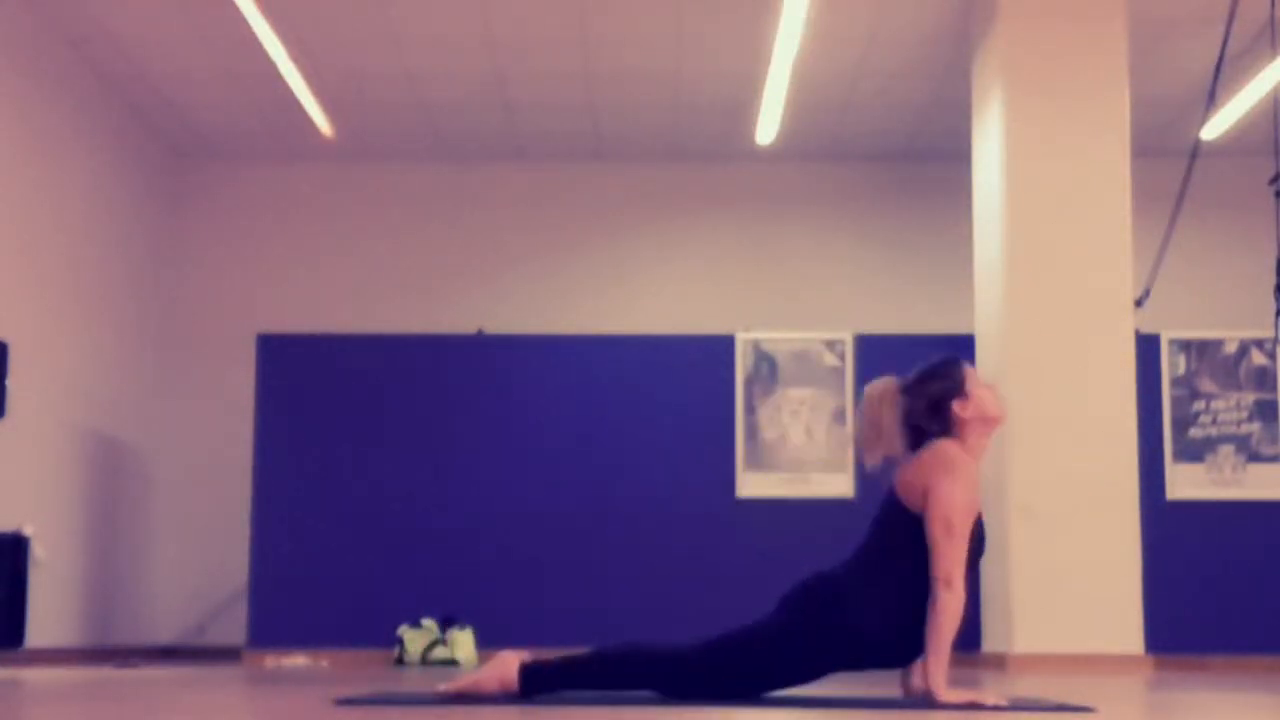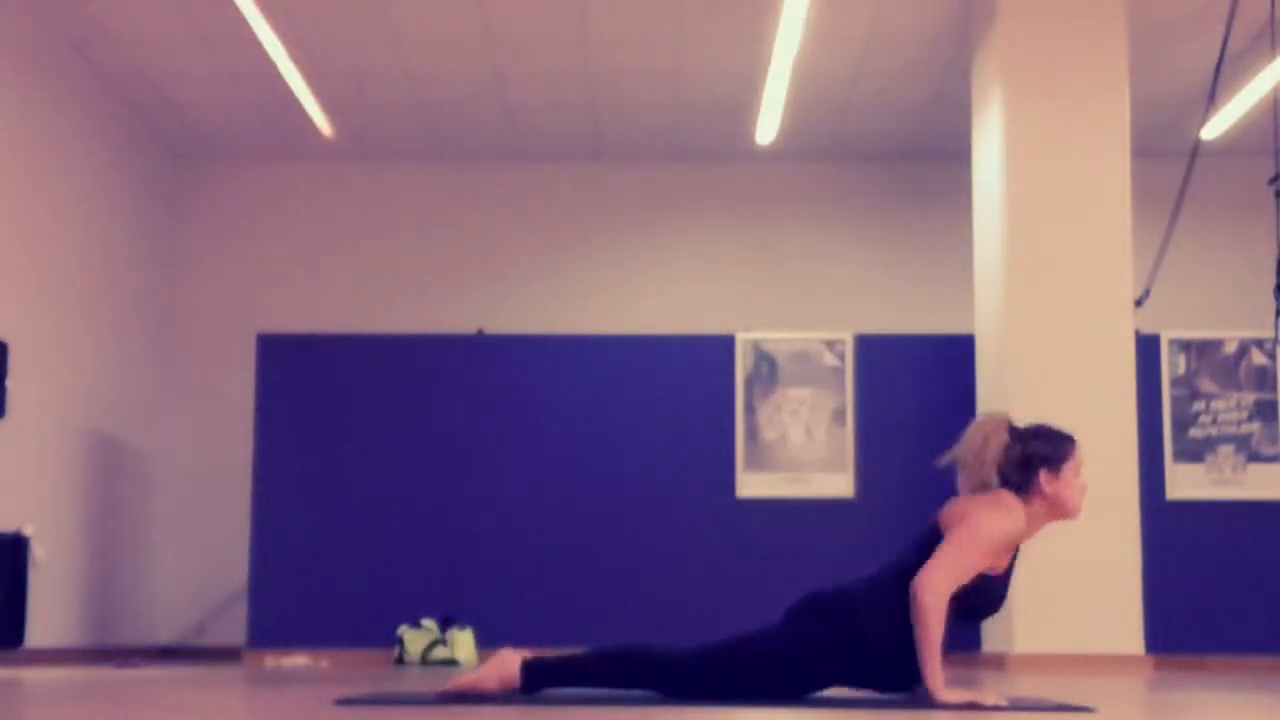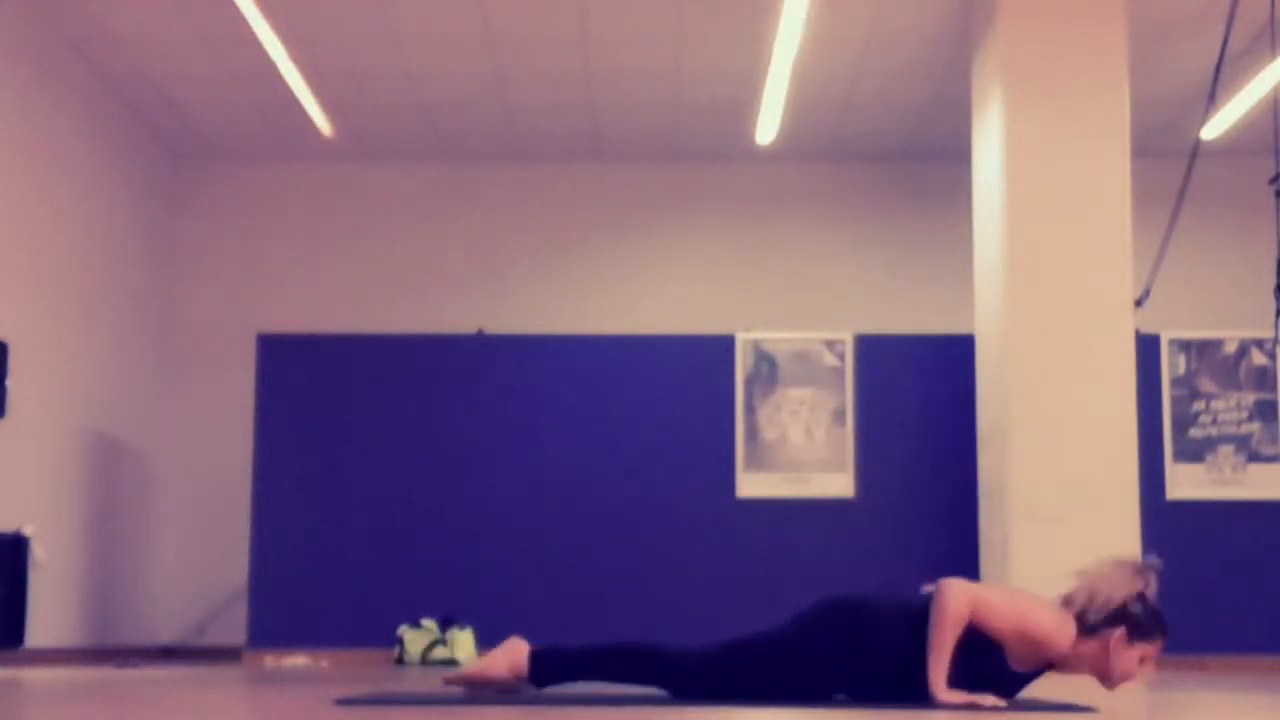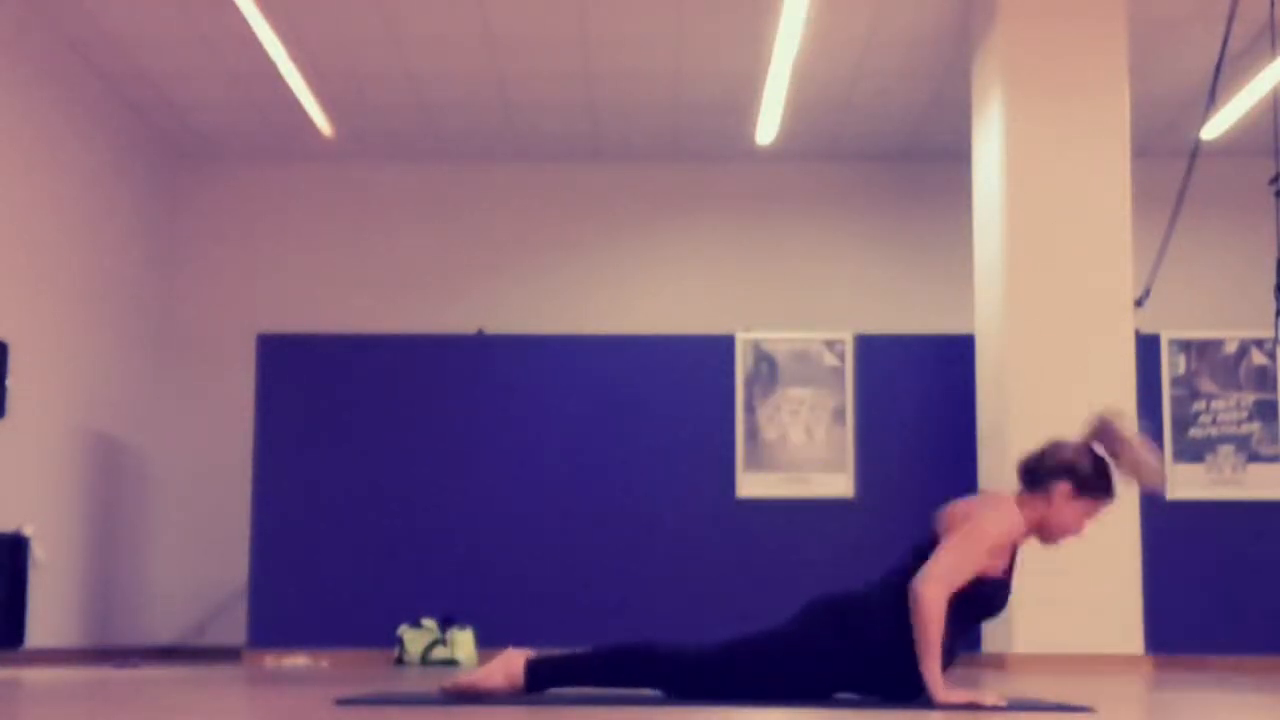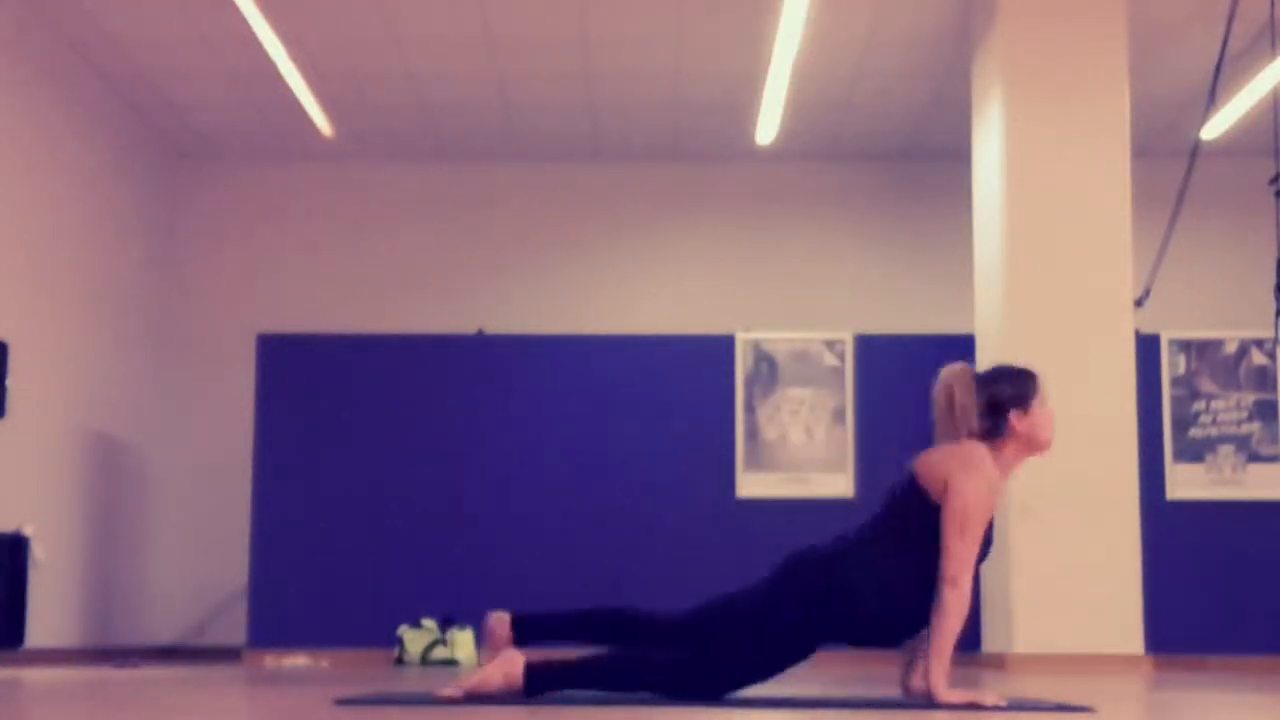
dt=0.2s
person 1, frame 1
left shoulder: (940, 464)
right shoulder: (955, 469)
left elbow: (923, 580)
right elbow: (948, 582)
left wrist: (920, 669)
right wrist: (938, 681)
left hip: (836, 621)
right hip: (832, 626)
left knee: (676, 667)
right knee: (674, 674)
left ankle: (521, 667)
right ankle: (516, 674)
person 1, frame 2
left shoulder: (993, 512)
right shoulder: (1001, 518)
right elbow: (930, 588)
left wrist: (936, 675)
right wrist: (935, 682)
left hip: (840, 641)
right hip: (830, 641)
left knee: (681, 672)
right knee: (678, 676)
left ankle: (529, 667)
right ankle: (523, 672)
person 1, frame 3
left shoulder: (1044, 630)
right shoulder: (1042, 630)
left elbow: (950, 596)
right elbow: (950, 595)
left wrist: (940, 681)
right wrist: (936, 685)
left hip: (845, 653)
right hip: (838, 650)
left knee: (682, 670)
right knee: (685, 674)
left ankle: (530, 660)
right ankle: (526, 662)
person 1, frame 4
left shoulder: (987, 513)
right shoulder: (996, 525)
right elbow: (926, 590)
left wrist: (933, 675)
right wrist: (933, 682)
left hip: (847, 638)
right hip: (839, 641)
left knee: (687, 670)
right knee: (688, 675)
left ankle: (534, 668)
right ankle: (528, 672)
person 1, frame 5
left shoulder: (956, 461)
right shoulder: (974, 466)
left elbow: (926, 584)
right elbow: (955, 585)
left wrist: (917, 669)
right wrist: (938, 683)
left hip: (823, 591)
right hip: (825, 594)
left knee: (669, 636)
right knee: (684, 671)
left ankle: (514, 628)
right ankle: (524, 673)
